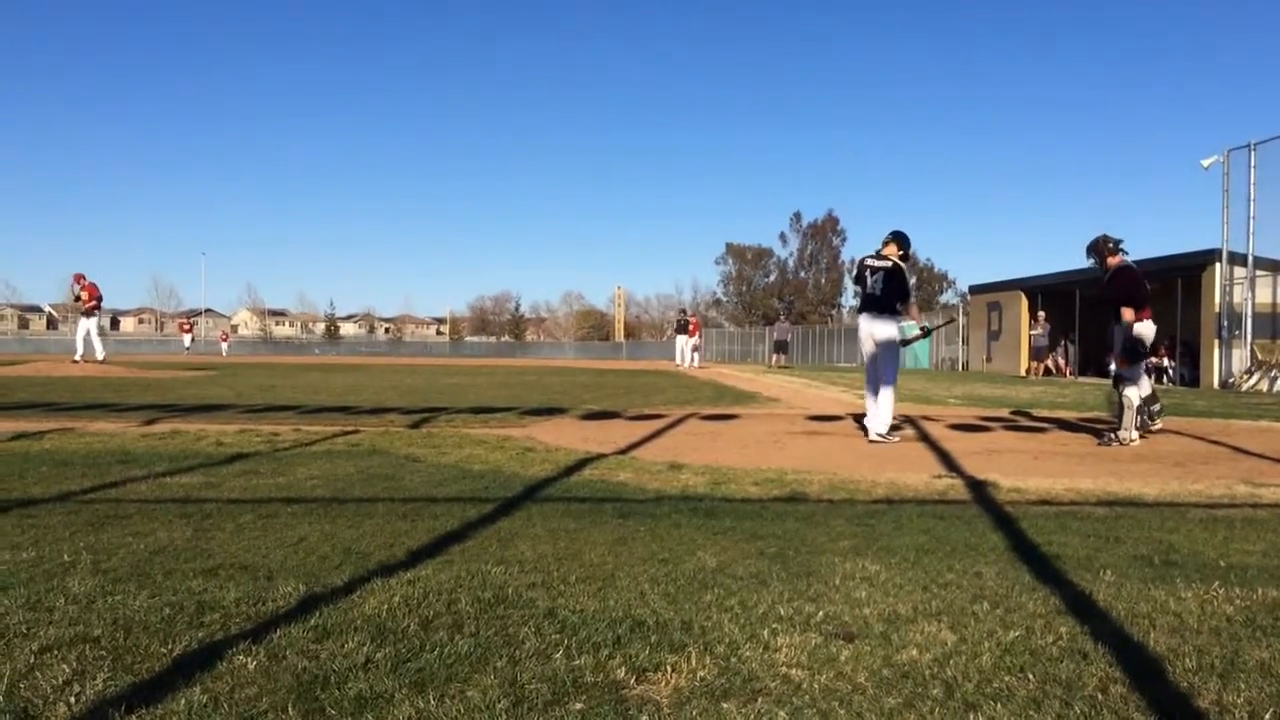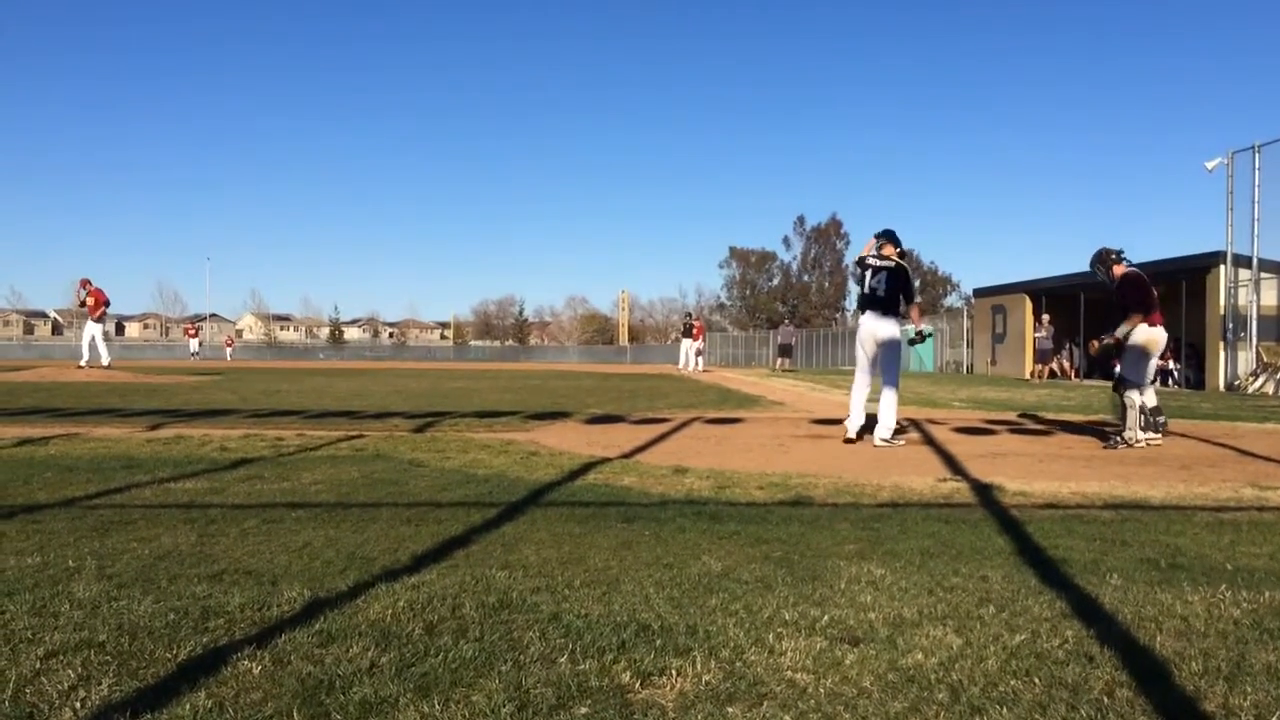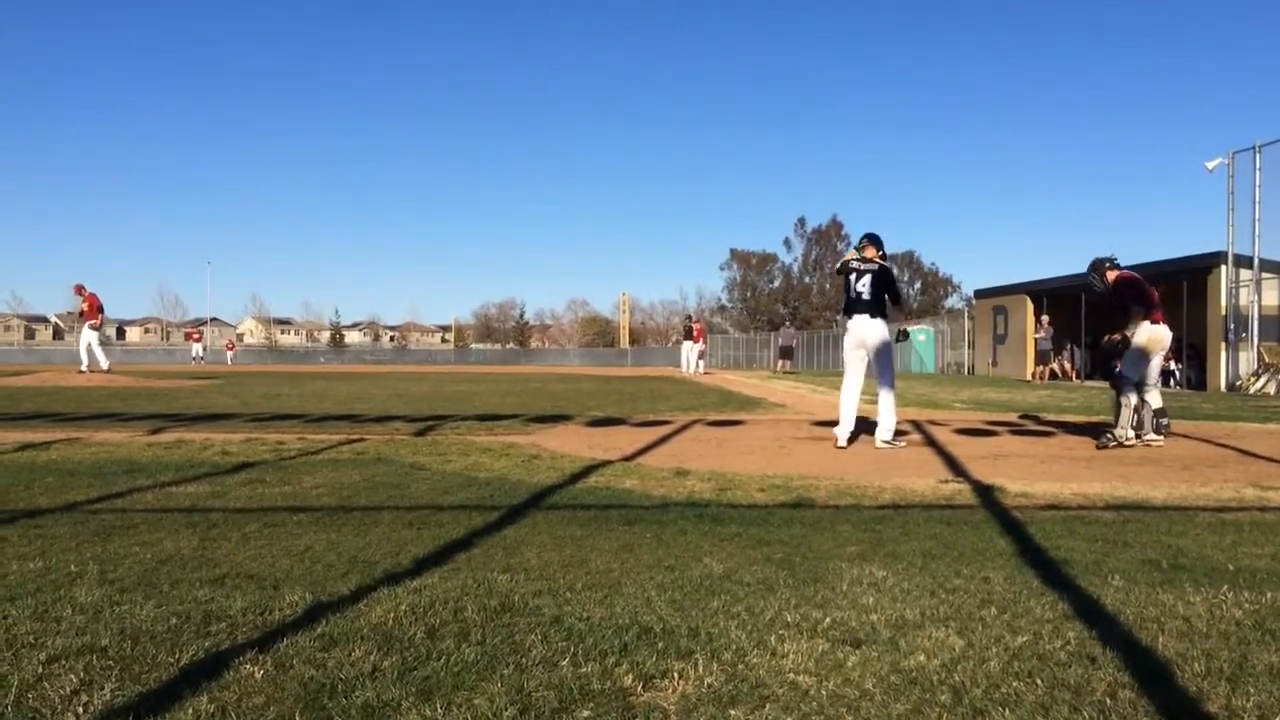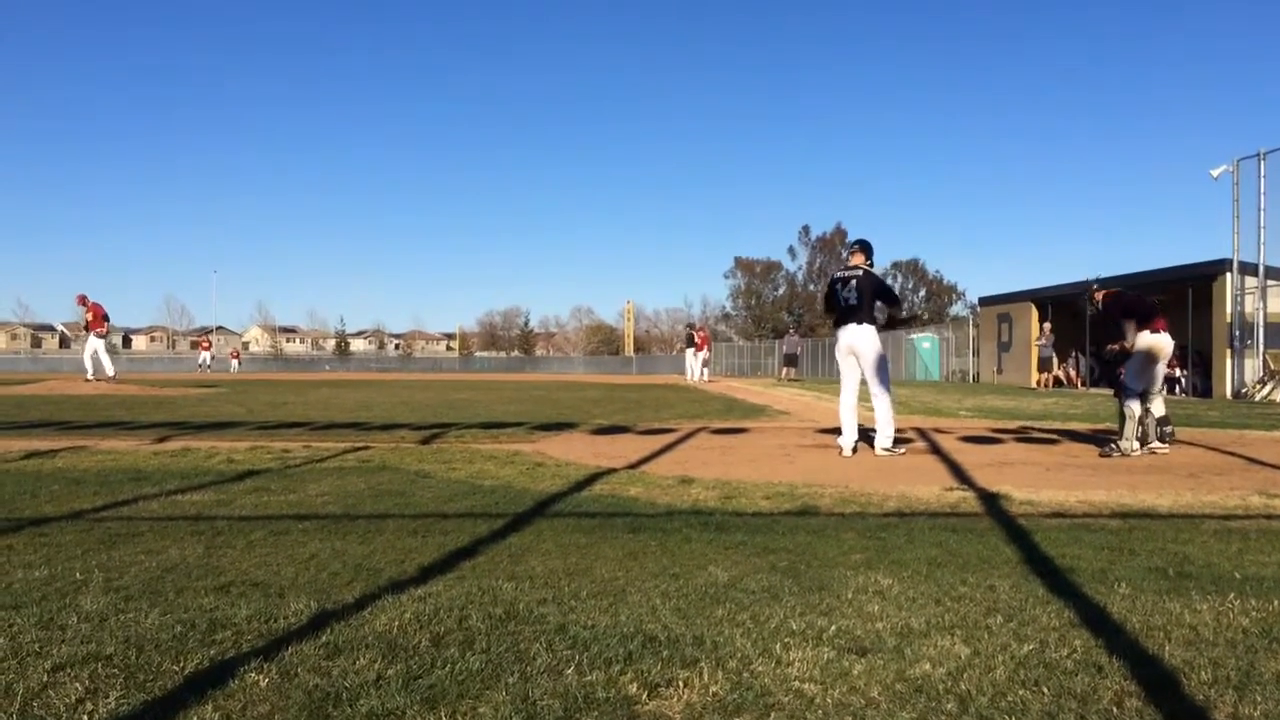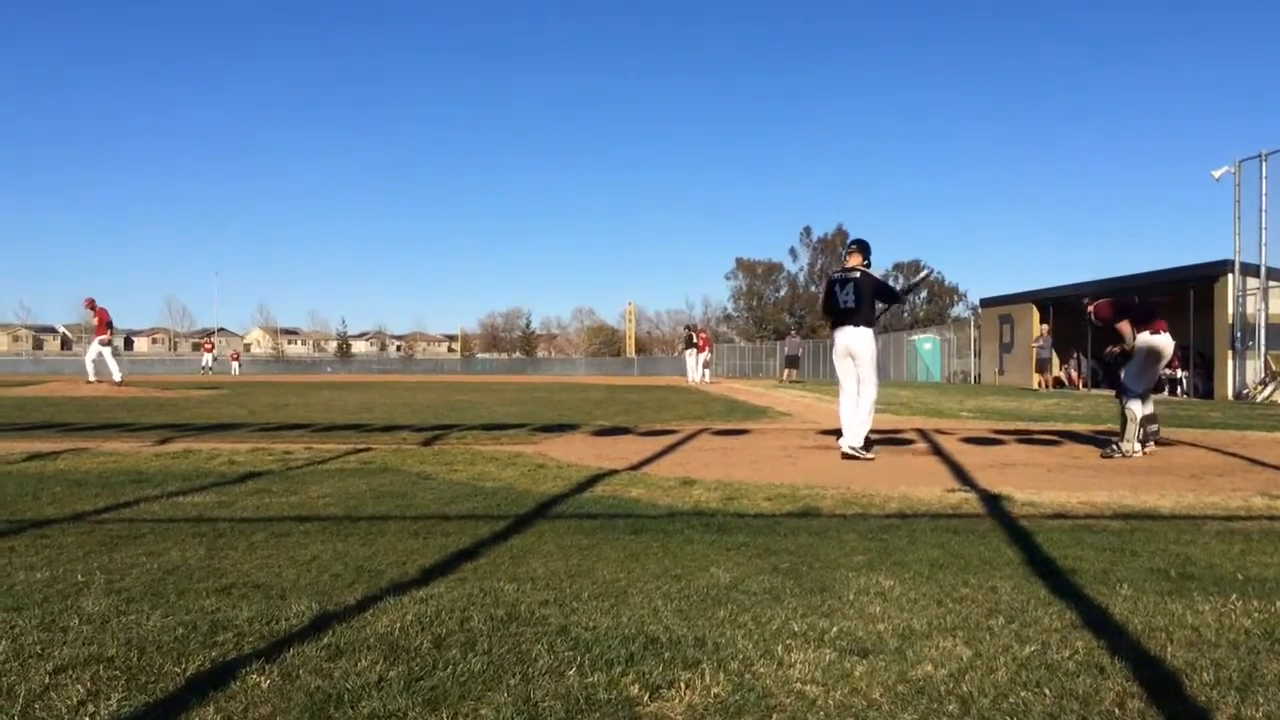
dt=0.3s
person 1, frame 1
left shoulder: (864, 262)
right shoulder: (897, 267)
right elbow: (906, 302)
right wrist: (921, 324)
left hip: (864, 322)
right hip: (886, 323)
left knee: (871, 376)
right knee: (888, 379)
left ankle: (872, 423)
right ankle: (879, 429)
person 1, frame 2
left shoulder: (866, 261)
right shoulder: (900, 268)
right elbow: (911, 303)
left wrist: (875, 239)
right wrist: (918, 328)
left hip: (865, 322)
right hip: (888, 325)
left knee: (861, 377)
right knee: (890, 381)
left ankle: (853, 426)
right ankle: (884, 434)
person 1, frame 3
left shoulder: (850, 265)
right shoulder: (884, 270)
left elbow: (840, 266)
right elbow: (896, 303)
left wrist: (857, 250)
left hip: (853, 326)
right hip: (876, 326)
left knee: (851, 381)
right knee: (885, 383)
left ankle: (843, 433)
right ankle: (884, 436)
person 1, frame 4
left shoulder: (835, 278)
right shoulder: (869, 276)
left elbow: (828, 310)
right elbow: (894, 302)
right wrist: (894, 317)
left hip: (843, 335)
right hip: (865, 332)
left knee: (848, 390)
right knee: (879, 389)
left ankle: (848, 443)
right ankle: (884, 442)
person 1, frame 5
left shoulder: (833, 279)
right shoulder: (867, 278)
left elbow: (826, 312)
right elbow: (895, 297)
left hip: (839, 336)
right hip: (861, 335)
left knee: (847, 391)
right knee: (867, 391)
left ankle: (848, 442)
right ankle: (854, 442)
person 2, frame 1
left shoulder: (1120, 273)
right shoulder: (1127, 270)
left elbow: (1127, 308)
left wrist: (1127, 339)
left hip: (1133, 328)
right hip: (1144, 325)
left knee: (1126, 379)
right knee: (1136, 374)
left ankle: (1127, 433)
right ankle: (1152, 417)
person 2, frame 2
left shoulder: (1128, 278)
right shoulder: (1133, 278)
left elbow: (1137, 313)
left wrist: (1116, 336)
right wrist: (1119, 335)
left hip: (1145, 332)
right hip: (1156, 332)
left knee: (1127, 382)
right knee: (1144, 383)
left ankle: (1131, 433)
right ankle: (1152, 431)
person 2, frame 3
left shoulder: (1122, 280)
right shoulder: (1129, 280)
left elbow: (1138, 310)
left wrist: (1125, 334)
right wrist: (1122, 334)
left hip: (1149, 331)
right hip: (1161, 332)
left knee: (1125, 379)
right knee: (1149, 385)
left ankle: (1124, 432)
right ankle: (1154, 433)
person 2, frame 4
left shoulder: (1107, 299)
right shoulder: (1120, 296)
left elbow: (1130, 323)
left wrist: (1125, 346)
right wrist: (1123, 345)
left hip: (1150, 339)
right hip: (1164, 340)
left knee: (1128, 389)
right knee: (1151, 391)
left ankle: (1128, 443)
right ankle: (1159, 440)
person 2, frame 5
left shoulder: (1099, 309)
right shoulder: (1111, 305)
left elbow: (1127, 331)
left wrist: (1124, 348)
right wrist: (1121, 348)
left hip: (1150, 340)
right hip: (1165, 340)
left knee: (1129, 391)
right knee: (1143, 390)
left ankle: (1129, 446)
right ankle: (1147, 439)
